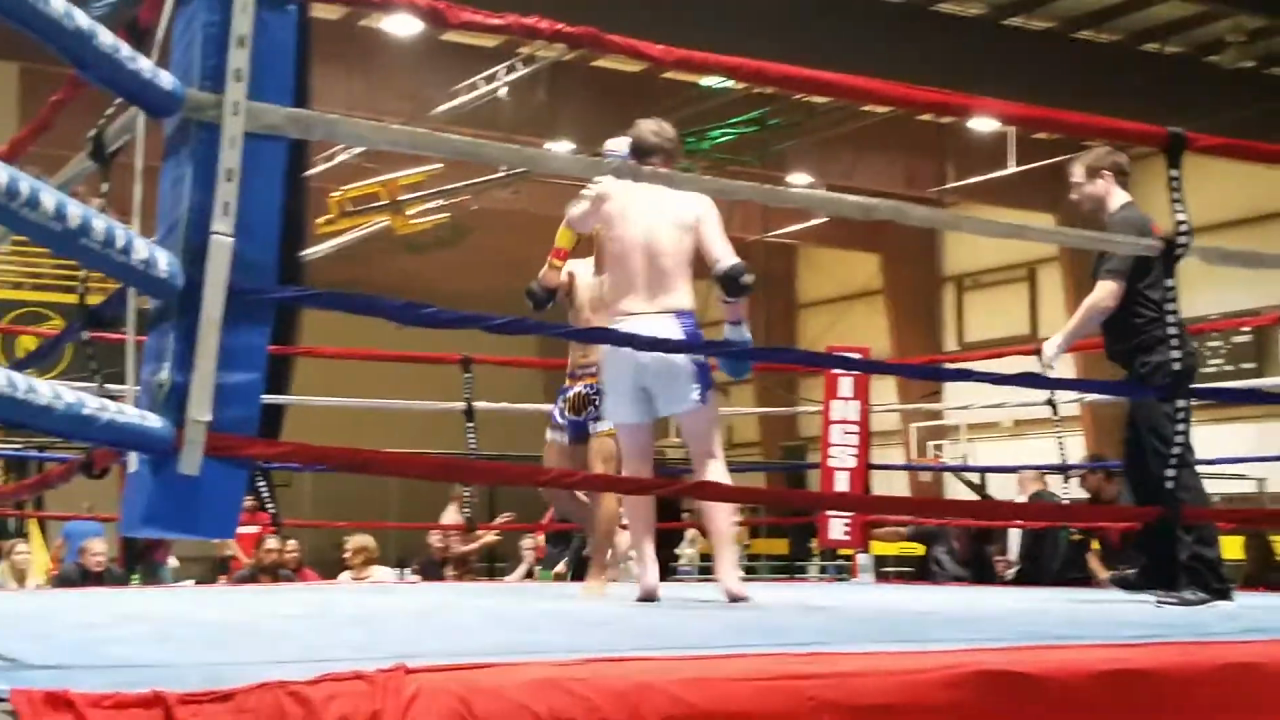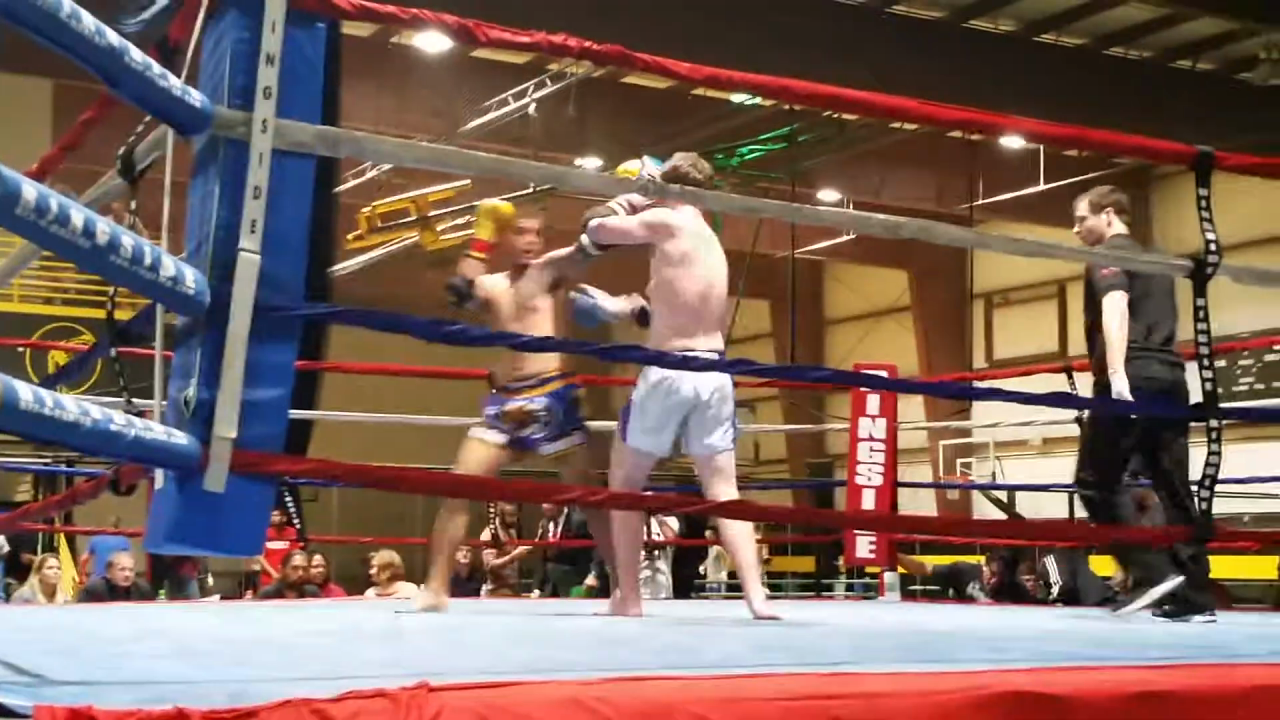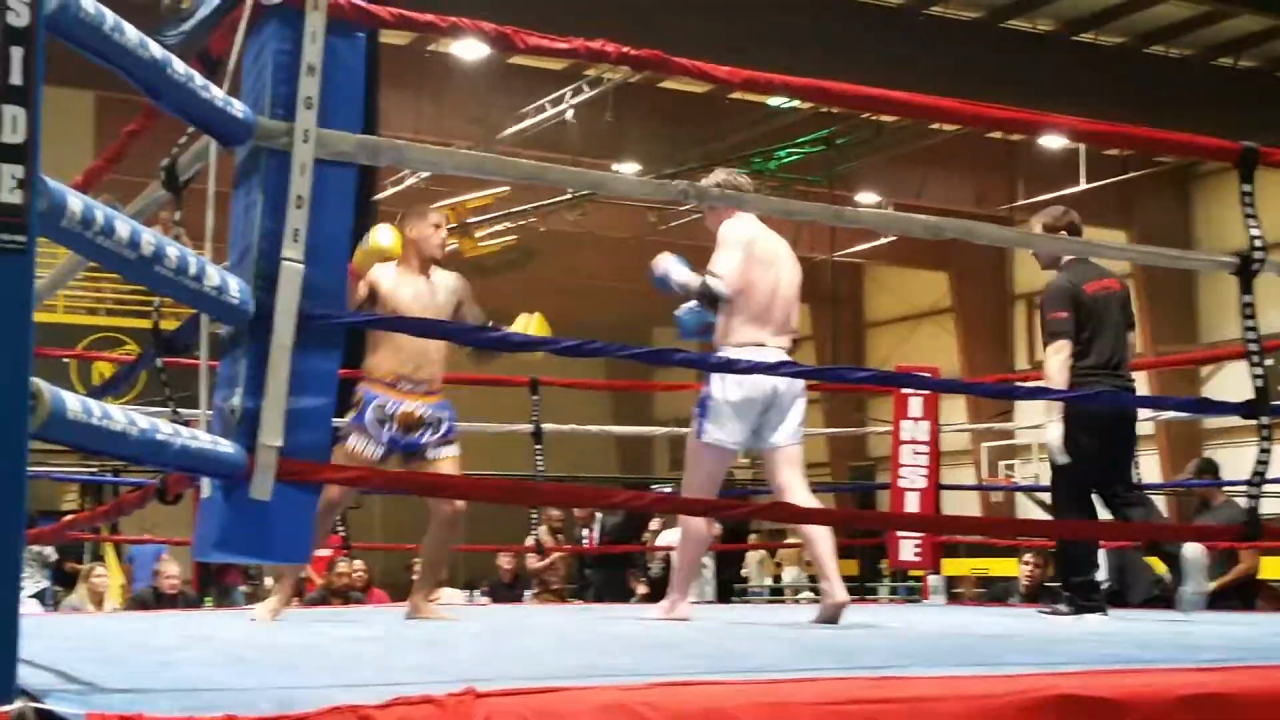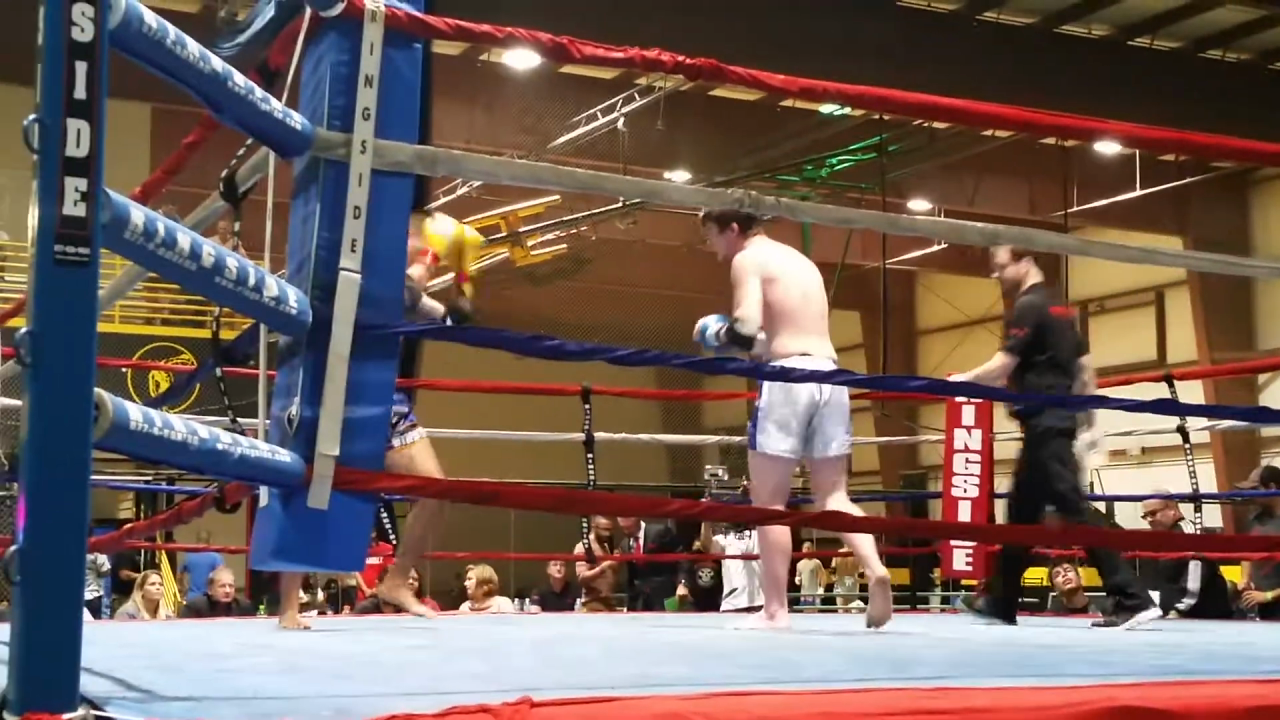
dt=0.4s
person 1, frame 1
left shoulder: (609, 194)
right shoulder: (695, 202)
left elbow: (575, 217)
right elbow: (733, 275)
left wrist: (607, 173)
right wrist: (737, 330)
left hip: (622, 337)
right hip: (675, 333)
left knee: (635, 462)
right knee: (709, 457)
left ankle: (646, 569)
right ankle: (728, 570)
person 1, frame 2
left shoulder: (667, 221)
right shoulder: (709, 241)
left elbow: (594, 232)
left wrist: (632, 201)
left hip: (666, 373)
right hip: (713, 376)
left knee: (624, 485)
right knee: (723, 495)
left ankle: (627, 598)
right ankle: (756, 595)
person 1, frame 3
left shoulder: (737, 231)
right shoulder: (784, 251)
left elbow: (714, 293)
left wrist: (673, 272)
right wrist: (713, 324)
left hip: (739, 368)
right hip: (784, 373)
left knee: (698, 491)
right knee: (793, 491)
left ankle: (676, 600)
right ankle: (834, 587)
person 1, frame 4
left shoulder: (748, 258)
right shoulder: (800, 261)
left elbow: (746, 333)
left wrist: (713, 332)
right wrist: (748, 336)
left hip: (788, 379)
right hip: (829, 377)
left knee: (769, 500)
right knee: (834, 497)
left ankle: (774, 610)
right ankle: (875, 569)
person 2, frame 1
left shoulder: (1124, 224)
right shoulder: (1132, 223)
left elbow: (1106, 298)
left wrist: (1059, 341)
left hip: (1156, 365)
right hip: (1151, 365)
left knee: (1171, 469)
right knee: (1141, 469)
left ankle: (1206, 578)
right ankle: (1162, 567)
person 2, frame 2
left shoulder: (1106, 255)
left elbow: (1115, 306)
left wrist: (1116, 373)
left hip: (1132, 381)
right hip: (1170, 380)
left knee: (1096, 481)
right knee: (1174, 488)
left ankle: (1151, 572)
right ankle: (1194, 596)
person 2, frame 3
left shoulder: (1060, 286)
right shoulder: (1114, 281)
left elbow: (1059, 355)
right elbow: (1130, 343)
left wrist: (1052, 419)
left hip: (1085, 403)
right hip: (1122, 399)
left knee: (1073, 501)
right knee: (1122, 493)
left ankle: (1083, 595)
right ankle: (1178, 553)
person 2, frame 4
left shoulder: (1028, 307)
right shoulder: (1060, 309)
left elbow: (1002, 368)
right elbow: (1084, 370)
left wrist: (961, 382)
right wrist: (1088, 425)
left hip: (1045, 422)
right hip: (1060, 419)
left knee: (1074, 511)
right knee: (1022, 512)
left ankle: (1133, 600)
right ankle: (1000, 601)
person 3, frame 1
right shoulder: (576, 270)
right wrist: (560, 251)
right hip: (574, 387)
left knee: (601, 474)
right knee: (552, 485)
left ankle: (597, 574)
right ankle: (610, 542)
person 3, frame 2
left shoulder: (549, 269)
right shoulder: (489, 285)
right elbow: (458, 295)
right wrist: (482, 239)
left hip: (550, 398)
right hip: (504, 402)
right ankle: (437, 587)
person 3, frame 3
left shoulder: (451, 284)
right shoulder: (380, 276)
right wrist: (359, 269)
left hip: (431, 408)
right hip: (381, 403)
left knee: (452, 508)
right knee: (332, 498)
left ankle: (421, 600)
right ankle: (282, 593)
person 3, frame 4
left shoulder: (405, 287)
left elbow: (457, 321)
right elbow: (405, 295)
left wrist: (462, 269)
right wrist: (433, 253)
left hip: (388, 399)
left ankle: (396, 584)
right ankle: (289, 608)
